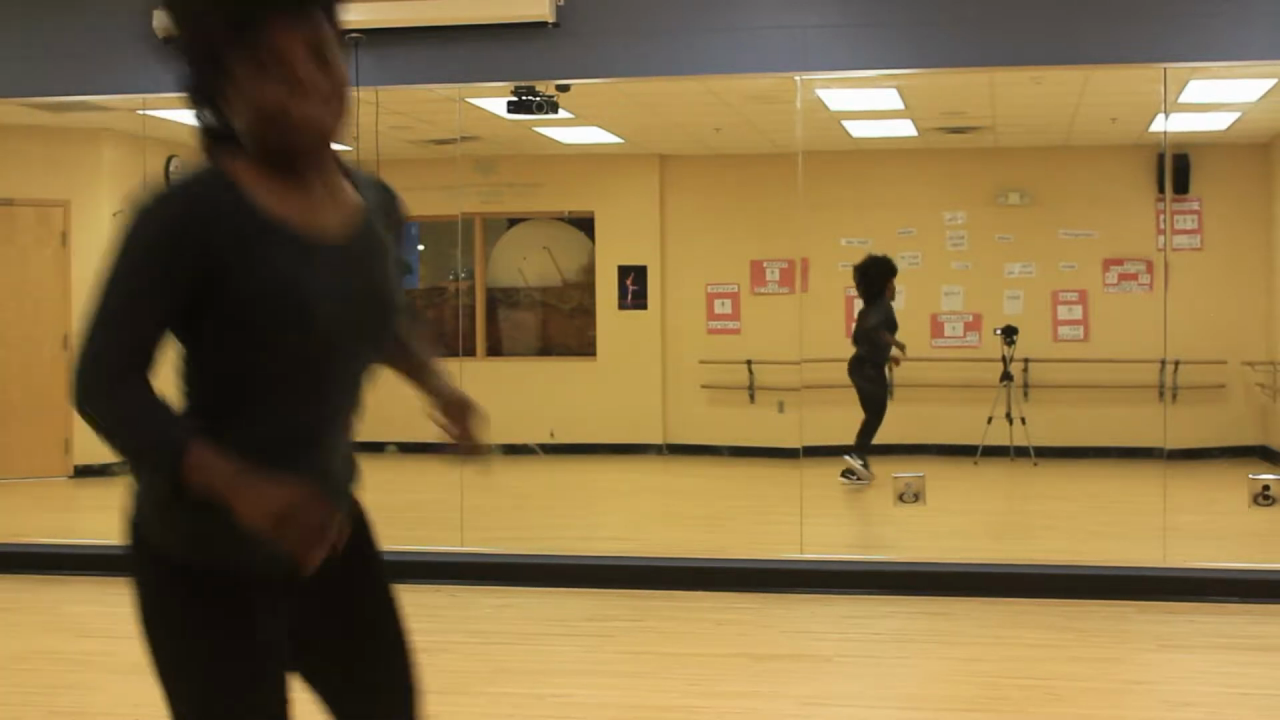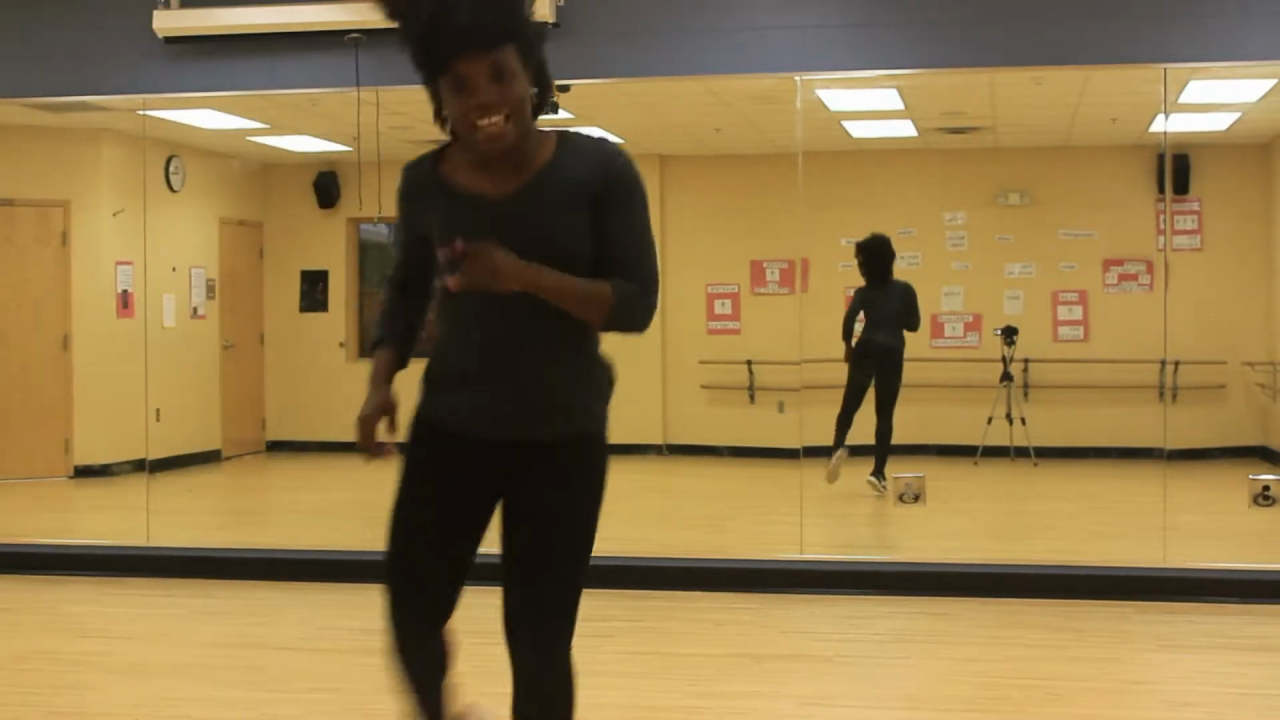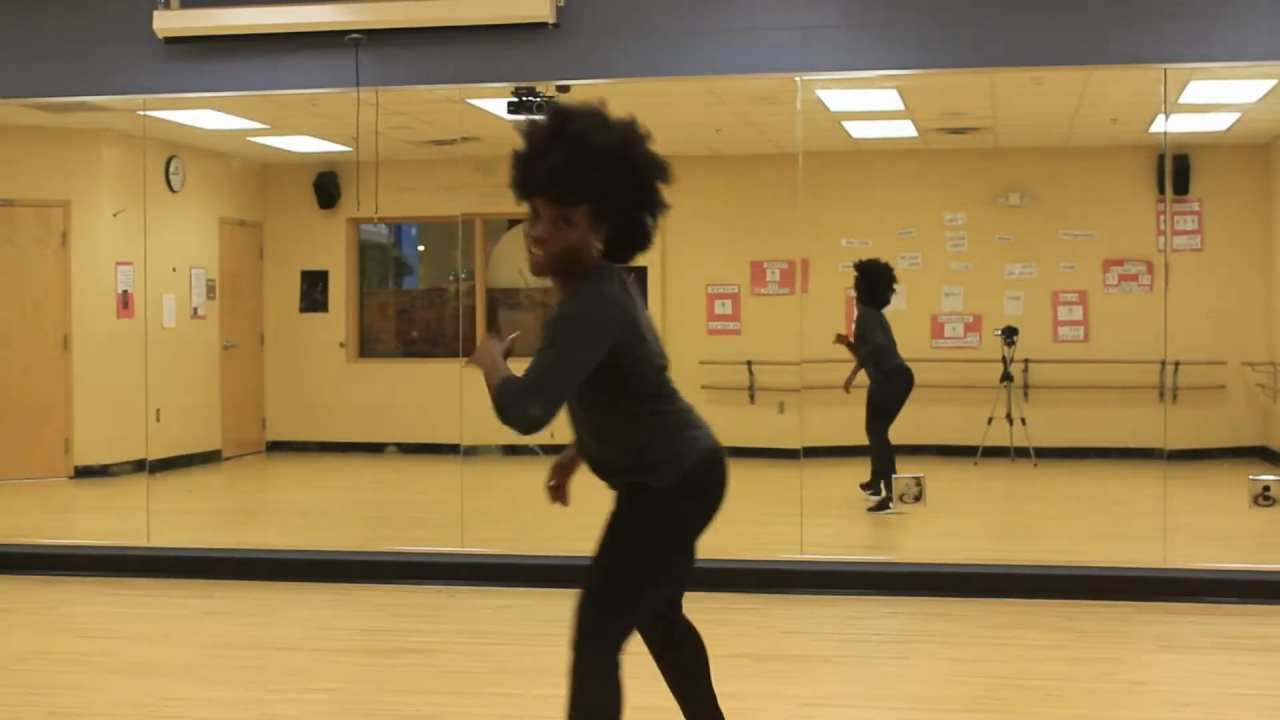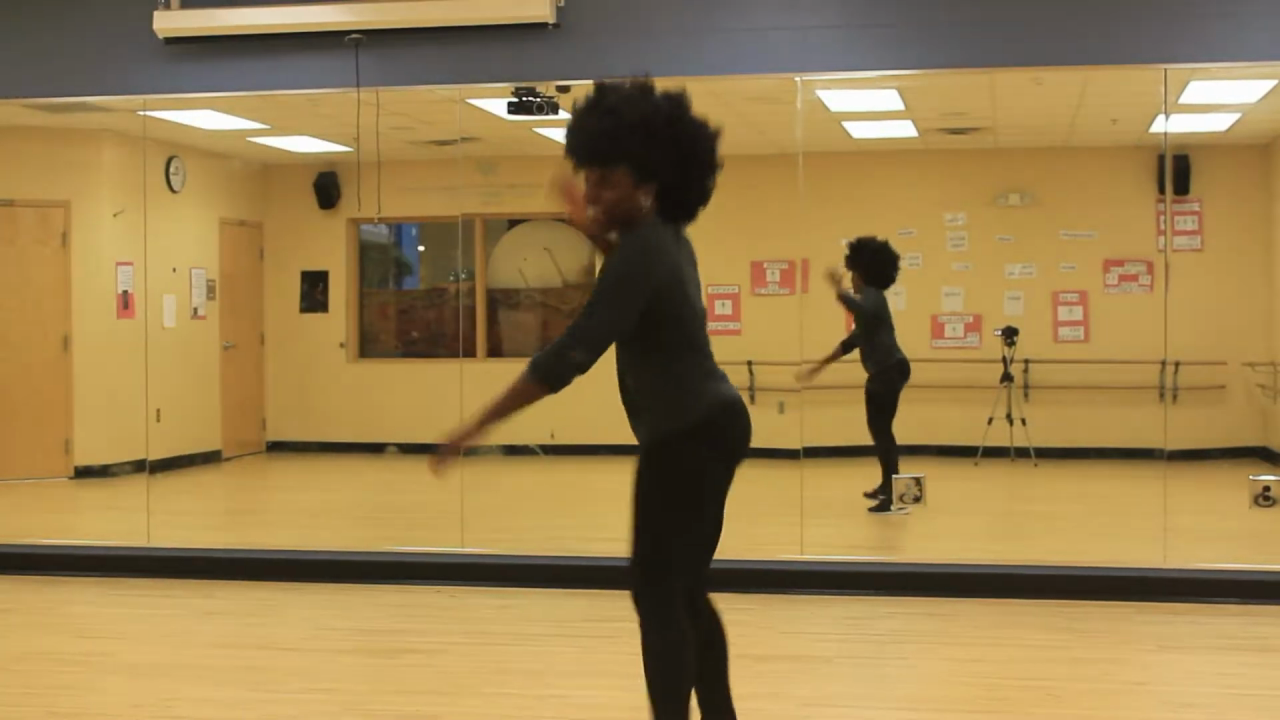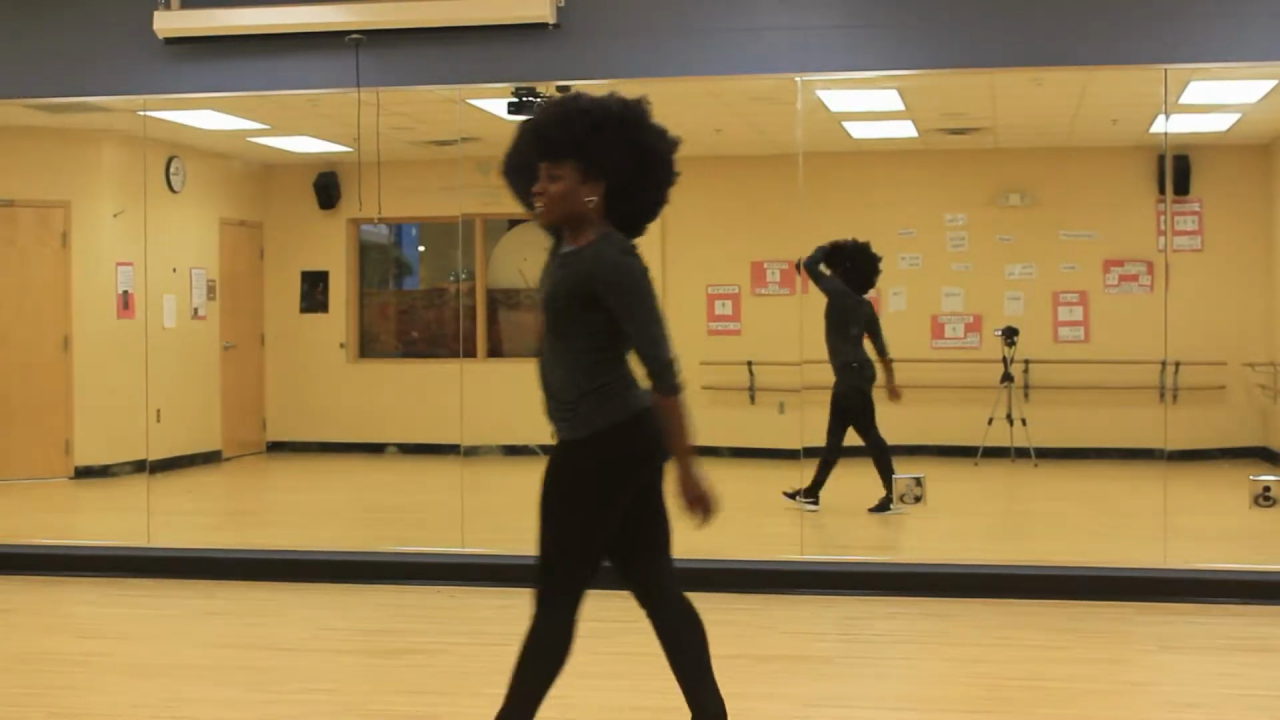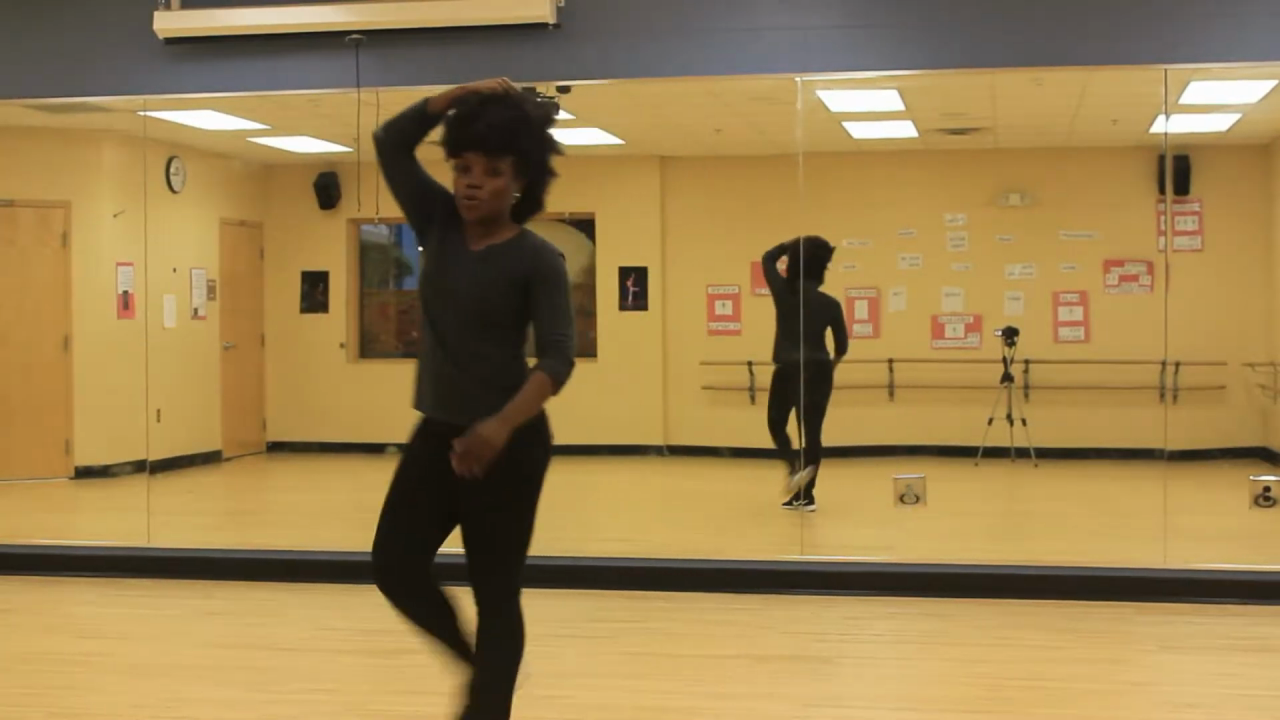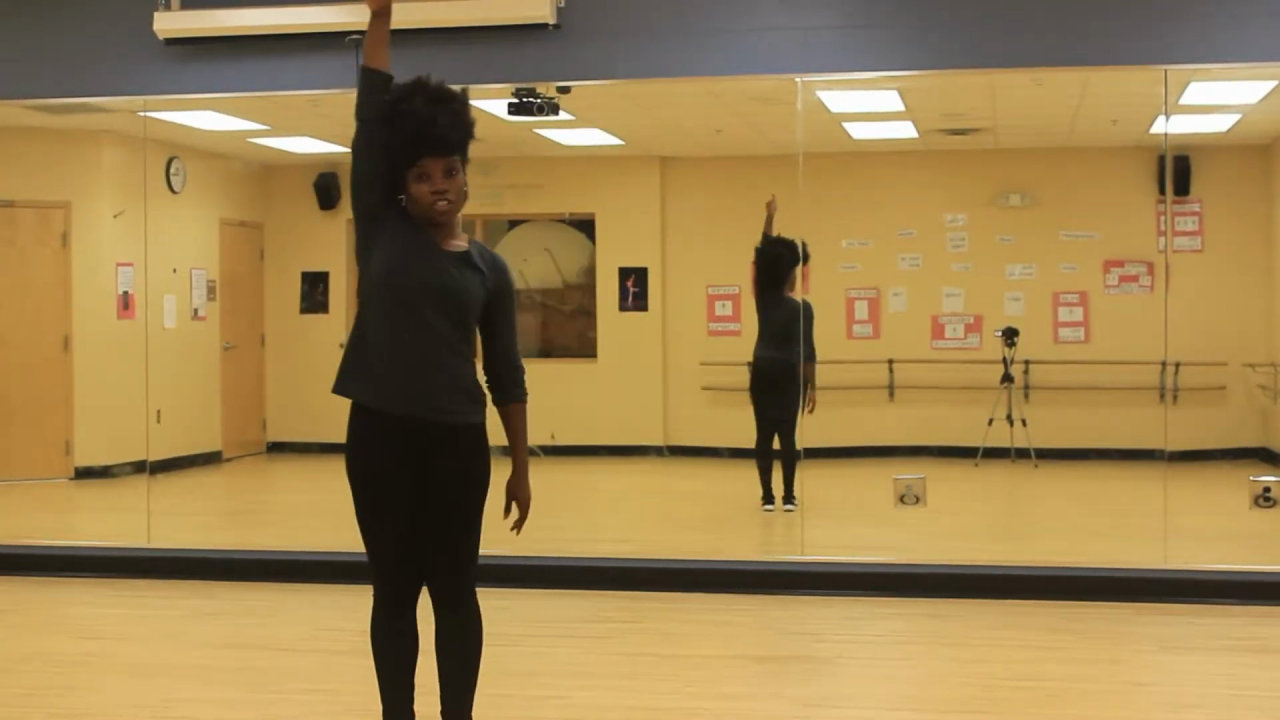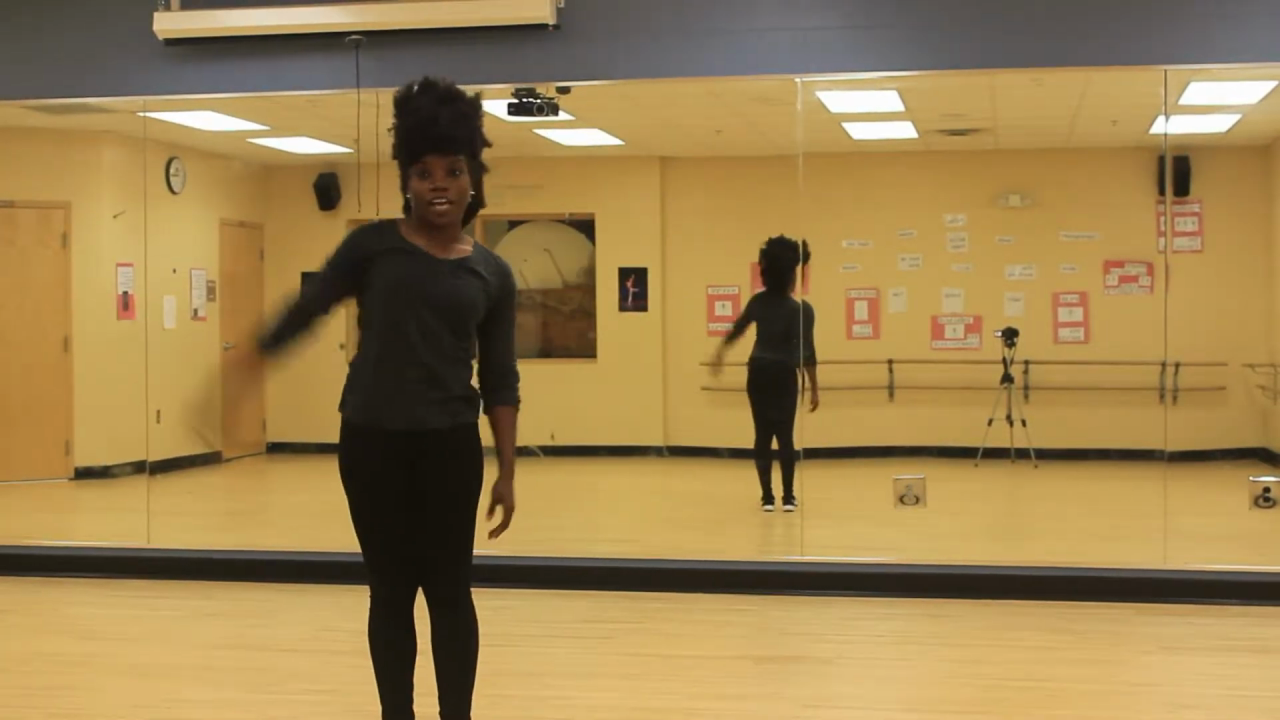
dt=0.5s
person 1, frame 1
left shoulder: (376, 208)
right shoulder: (192, 216)
right elbow: (105, 388)
left wrist: (436, 382)
right wrist: (240, 488)
left hip: (321, 528)
right hip: (208, 558)
person 1, frame 2
left shoulder: (598, 171)
right shoulder: (424, 182)
left elbow: (636, 305)
left wrist: (524, 276)
right wrist: (381, 382)
left hip: (563, 435)
right hip: (454, 427)
left knee: (537, 641)
right knee: (413, 610)
person 1, frame 3
left shoulder: (596, 305)
right shoulder: (591, 293)
left elbow: (525, 410)
left wrist: (490, 360)
right wrist: (576, 455)
left hip: (675, 482)
right hip: (660, 475)
left knee: (595, 637)
right knee: (656, 610)
person 1, frame 4
left shoulder: (637, 257)
right shoulder: (666, 239)
left elbow: (567, 359)
left wrist: (476, 426)
right wrist: (597, 230)
left hip: (690, 434)
right hip: (708, 423)
left knee: (659, 596)
right knee: (681, 587)
person 1, frame 5
left shoulder: (609, 259)
right shoulder: (571, 241)
left elbow: (659, 363)
right elbow: (512, 169)
left wrist: (685, 463)
right wrist: (548, 123)
left hip: (601, 444)
right hip: (620, 438)
left knee: (556, 594)
right knee: (657, 588)
person 1, frame 6
left shoulder: (538, 260)
right shoulder: (437, 229)
left elbow: (557, 358)
right elbow: (390, 142)
left wrist: (504, 425)
right wrist: (463, 93)
left hip: (508, 443)
right hip: (437, 433)
left knee: (495, 590)
right knee: (393, 569)
right ankle: (479, 662)
person 1, frame 7
left shoulder: (489, 269)
right shoulder: (379, 228)
left elbow: (507, 375)
right elbow: (371, 117)
left wrist: (521, 466)
left hip: (457, 440)
right hip: (379, 434)
left knee: (453, 589)
right knee: (394, 589)
person 1, frame 8
left shoulder: (491, 273)
right shoulder: (374, 242)
left elbow: (501, 378)
right elbow: (304, 312)
left wrist: (505, 470)
left hip: (442, 442)
right hip: (370, 437)
left knee: (448, 588)
right knee: (391, 586)
person 2, frame 1
left shoulder: (870, 309)
right shoulder: (882, 307)
right elbow: (869, 329)
left wrist: (886, 355)
right wrist: (893, 341)
left hip: (866, 366)
right hip: (868, 367)
left knee: (874, 413)
right knee: (876, 410)
left ankle: (852, 471)
right ankle: (857, 455)
person 2, frame 2
left shoulder: (863, 293)
right shoulder: (904, 289)
left elbow: (849, 319)
right elbow: (913, 324)
left wrist: (847, 345)
left hip: (866, 351)
right hip: (892, 354)
left knee: (849, 406)
right knee: (885, 414)
left ankle: (839, 448)
right ankle: (878, 473)
person 2, frame 3
left shoulder: (866, 315)
right shoulder: (878, 316)
left elbow: (877, 345)
left wrist: (853, 372)
right wrist: (848, 344)
left hip: (887, 377)
right hip: (902, 376)
left knee: (877, 432)
right knee: (878, 430)
left ankle: (892, 492)
right ankle: (875, 483)
person 2, frame 4
left shoulder: (872, 298)
right shoulder: (873, 299)
left elbow: (860, 309)
right elbow: (854, 340)
left wrist: (839, 288)
right wrist: (820, 365)
left hip: (887, 369)
right hip: (889, 368)
left knee: (879, 430)
right knee: (881, 429)
left ankle: (893, 496)
right ankle: (888, 486)
person 2, frame 5
left shoulder: (840, 293)
right shoulder: (865, 306)
left elbow: (809, 265)
right elbow: (879, 344)
left wrist: (829, 248)
right wrist: (890, 379)
left hip: (852, 372)
right hip: (858, 371)
left knee: (852, 434)
right knee: (835, 435)
person 2, frame 6
left shoulder: (783, 293)
right shoulder: (830, 304)
left elbow: (768, 259)
right elbow: (842, 345)
left wrist: (795, 245)
right wrist: (832, 362)
left hip: (787, 370)
right hip: (819, 371)
left knee: (776, 425)
right knee: (812, 433)
left ankle: (796, 468)
right ankle: (804, 495)
person 2, frame 7
left shoulder: (762, 297)
right shoulder: (801, 308)
left elbow: (763, 251)
right elbow: (806, 352)
left wrist: (770, 216)
right wrist: (811, 387)
left hip: (762, 373)
right hip: (788, 375)
left knee: (764, 435)
right knee: (787, 435)
left ankle: (768, 496)
right ankle: (788, 496)
person 2, frame 8
left shoulder: (758, 301)
right shoulder: (801, 309)
left elbow: (737, 330)
right elbow: (805, 352)
left wrist: (719, 354)
right wrist: (814, 388)
left hip: (757, 372)
right hip: (782, 375)
left knee: (763, 435)
right knee: (785, 435)
left ankle: (768, 495)
right ankle: (788, 497)
